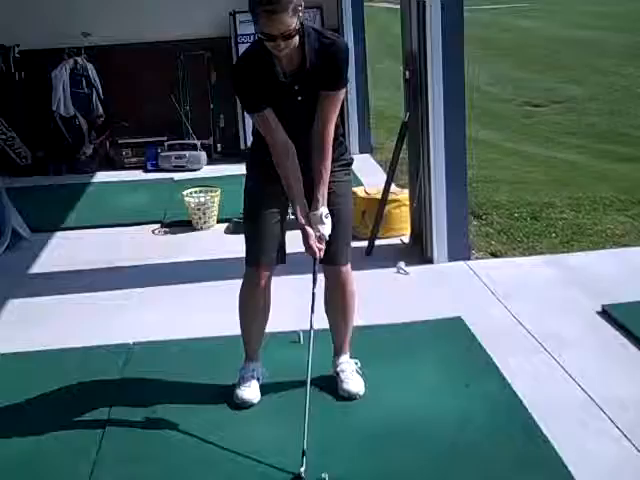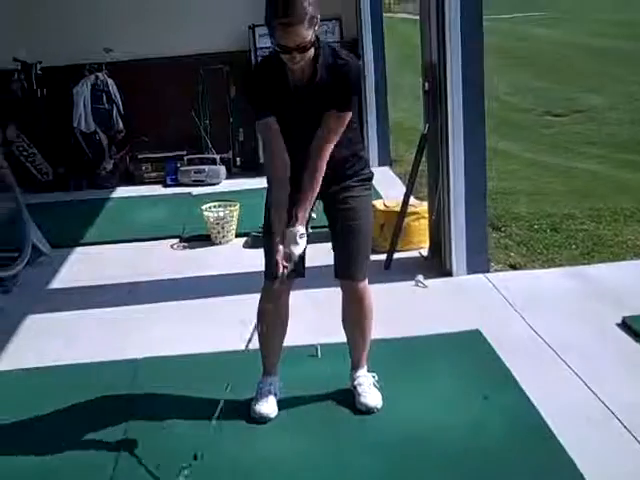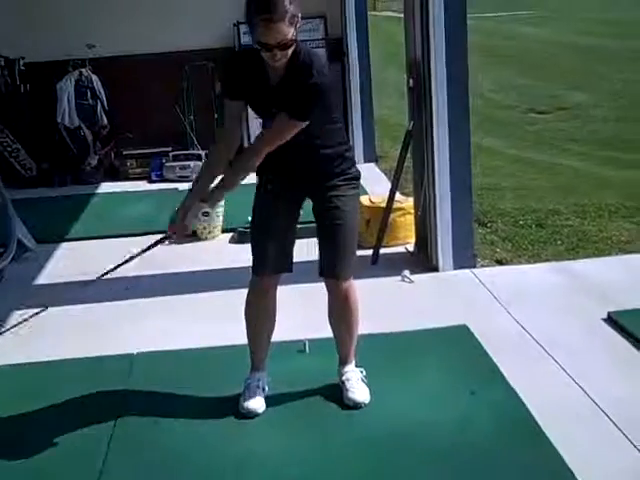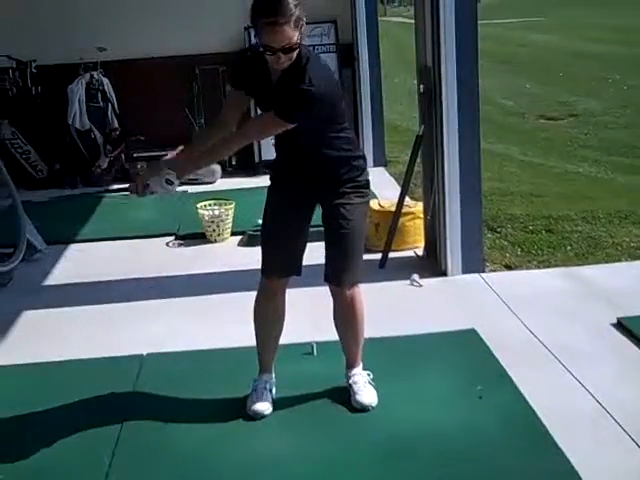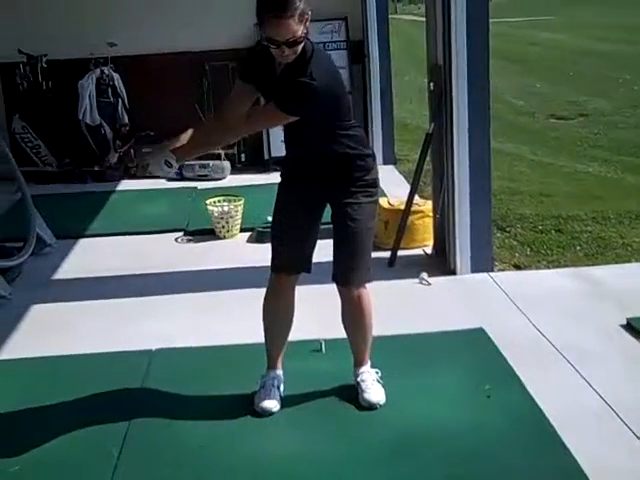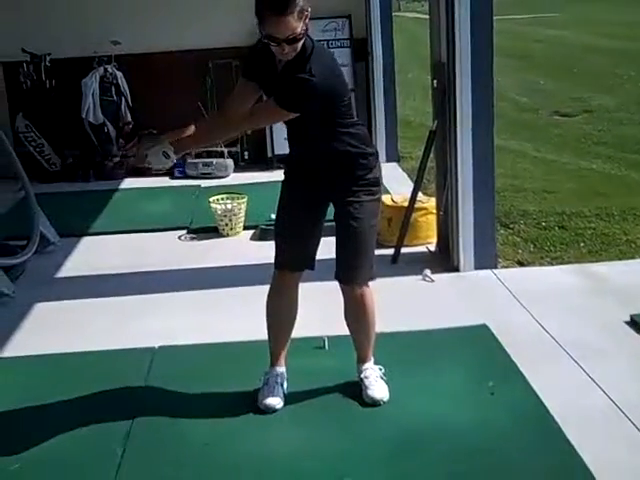
dt=0.2s
person 1, frame 1
left shoulder: (332, 50)
right shoulder: (248, 70)
left elbow: (324, 130)
right elbow: (280, 145)
left wrist: (320, 203)
right wrist: (301, 215)
left hip: (328, 163)
right hip: (269, 168)
left knee: (339, 266)
right knee: (259, 271)
left ankle: (343, 358)
right ankle: (251, 365)
person 1, frame 2
left shoulder: (344, 70)
right shoulder: (262, 80)
left elbow: (322, 151)
right elbow: (277, 158)
left wrist: (300, 218)
right wrist: (277, 231)
left hip: (346, 175)
right hip: (288, 179)
left knee: (355, 281)
right knee: (277, 281)
left ankle: (361, 372)
right ankle: (269, 378)
person 1, frame 3
left shoulder: (314, 77)
right shoulder: (240, 68)
left elbow: (261, 148)
right elbow: (227, 142)
left wrist: (209, 199)
right wrist: (191, 199)
left hip: (332, 172)
right hip: (280, 173)
left knee: (339, 278)
right knee: (263, 276)
left ankle: (349, 367)
right ankle: (257, 374)
person 1, frame 4
left shoulder: (311, 85)
right shoulder: (251, 64)
left elbow: (239, 140)
right elbow: (221, 128)
left wrist: (175, 171)
right wrist: (170, 163)
left hip: (342, 177)
right hip: (290, 174)
left knee: (345, 284)
right knee: (272, 278)
left ankle: (355, 371)
right ankle: (264, 375)
person 1, frame 5
left shoulder: (314, 80)
right shoulder: (260, 58)
left elbow: (240, 129)
right elbow: (225, 118)
left wrist: (178, 156)
right wrist: (172, 145)
left hip: (351, 175)
right hip: (301, 170)
left knee: (352, 284)
right knee: (282, 276)
left ankle: (364, 369)
right ankle: (274, 372)
person 1, frame 6
left shoulder: (314, 77)
right shoulder: (262, 56)
left elbow: (241, 125)
right elbow: (229, 114)
left wrist: (180, 145)
right wrist: (177, 138)
left hip: (353, 174)
right hip: (305, 169)
left knee: (355, 282)
right knee: (286, 273)
left ankle: (367, 366)
right ankle: (277, 369)
